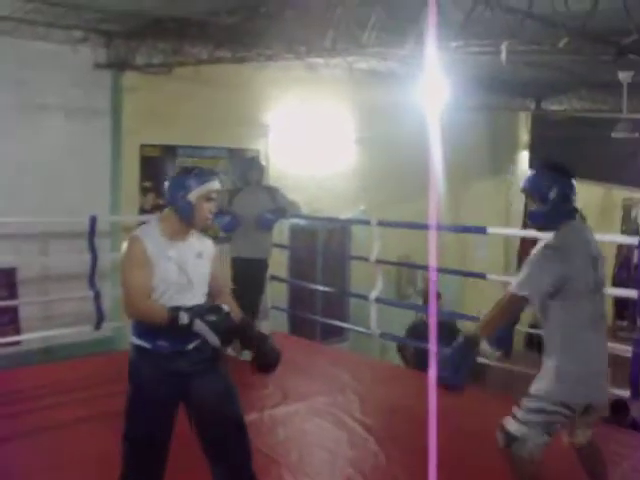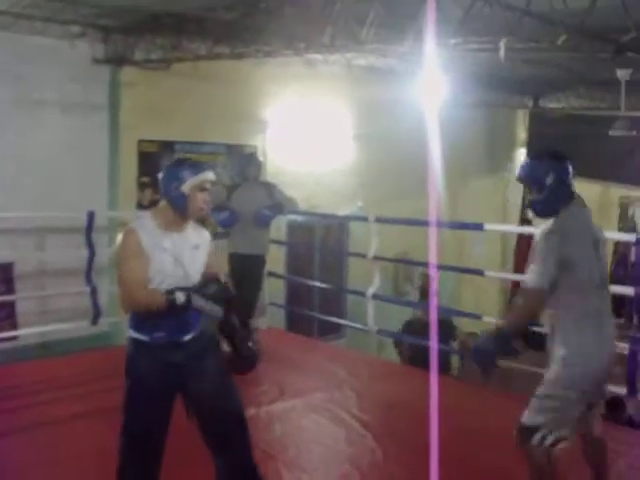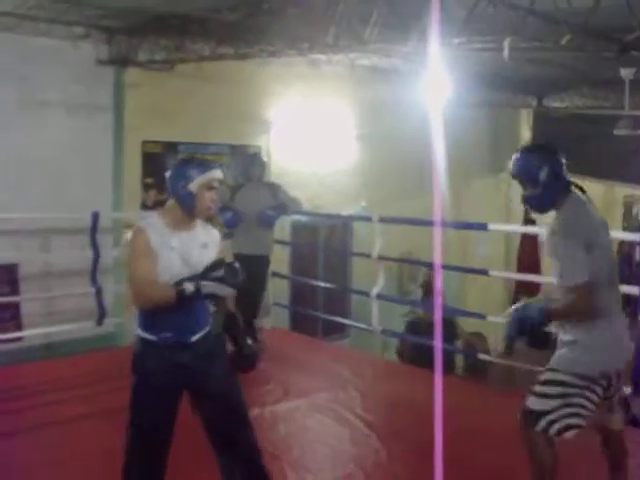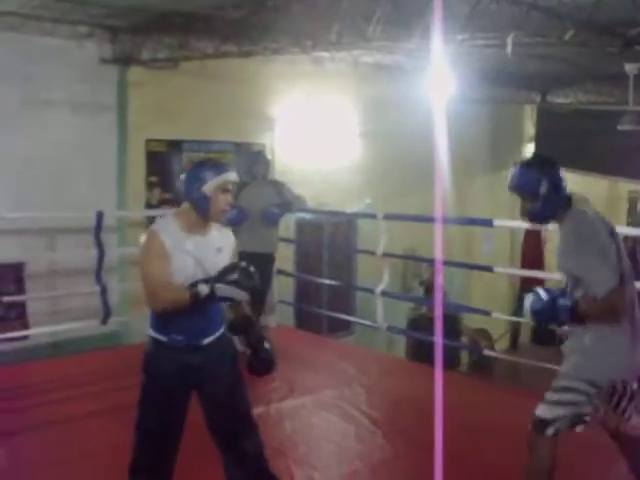
dt=0.1s
person 1, frame 1
left shoulder: (556, 248)
right shoulder: (582, 238)
left elbow: (511, 304)
left wrist: (465, 345)
left hip: (569, 370)
right hip: (592, 365)
left knee: (516, 443)
right knee: (580, 436)
person 1, frame 2
left shoulder: (557, 234)
right shoulder: (582, 224)
left elbow: (533, 300)
left wrist: (496, 338)
left hip: (578, 355)
right hip: (598, 348)
left knee: (532, 435)
right knee: (587, 426)
person 1, frame 3
left shoulder: (565, 227)
right shoulder: (582, 210)
left elbow: (585, 301)
left wrist: (537, 314)
right wrist: (552, 306)
left hip: (588, 347)
right hip: (612, 342)
left knee: (535, 422)
right knee: (606, 422)
person 1, frame 4
left shoulder: (576, 237)
right shoulder: (587, 219)
left elbow: (614, 305)
left wrist: (563, 310)
right wrist: (563, 300)
left hip: (597, 353)
left knee: (544, 432)
person 2, frame 1
left shoulder: (206, 246)
right shoulder: (142, 243)
left elbow: (221, 295)
right elbow: (137, 307)
right wrist: (189, 319)
left hip: (200, 354)
right hip: (154, 360)
left knee: (228, 428)
right knee: (145, 438)
person 2, frame 2
left shoulder: (202, 236)
right shoulder: (137, 235)
right elbow: (131, 298)
right wrist: (186, 296)
left hip: (197, 345)
right hip: (151, 353)
left knee: (227, 420)
right knee: (142, 432)
person 2, frame 3
left shoulder: (210, 234)
right shoulder: (146, 234)
right elbow: (144, 296)
left wrist: (237, 327)
right wrist: (196, 285)
left hip: (205, 345)
right hip: (159, 351)
left knee: (232, 422)
right knee: (149, 430)
person 2, frame 4
left shoulder: (226, 237)
right shoulder: (160, 236)
right elbow: (158, 299)
left wrist: (253, 329)
right wrist: (211, 288)
left hip: (215, 347)
right hip: (170, 352)
left knee: (238, 425)
right knee: (157, 430)
person 3, frame 1
left shoulder: (272, 193)
right shoulder: (234, 195)
left elbow: (294, 207)
right elbow: (225, 216)
left wrist: (278, 212)
right wrist: (225, 217)
left hip: (261, 254)
right hip: (239, 253)
left knee: (253, 297)
right knee: (241, 295)
person 3, frame 2
left shoulder: (270, 189)
right shoulder: (232, 191)
left elbow: (291, 204)
right elbow: (219, 212)
left wrist: (277, 209)
right wrist: (221, 213)
left hip: (258, 250)
right hip: (236, 249)
left knee: (251, 293)
right knee: (238, 291)
person 3, frame 3
left shoulder: (273, 189)
right shoulder: (236, 191)
left elbow: (295, 204)
right elbow: (224, 210)
left wrist: (281, 209)
right wrist: (226, 214)
left hip: (262, 251)
right hip: (240, 250)
left knee: (255, 293)
right knee: (243, 293)
left ankle: (247, 334)
right ankle: (247, 333)
person 3, frame 4
left shoulder: (278, 187)
right shoulder: (241, 190)
left elbow: (300, 202)
right elbow: (230, 213)
left wrist: (285, 206)
right wrist: (233, 213)
left hip: (267, 248)
right hip: (246, 248)
left knee: (261, 290)
